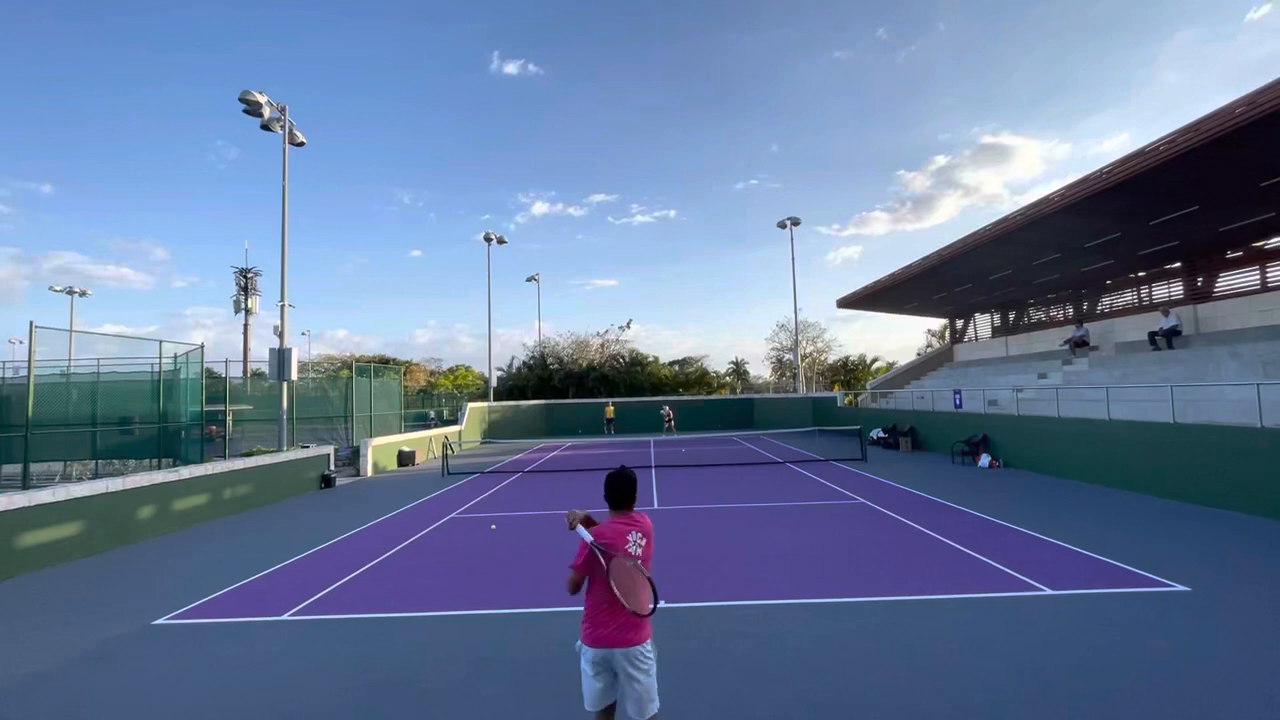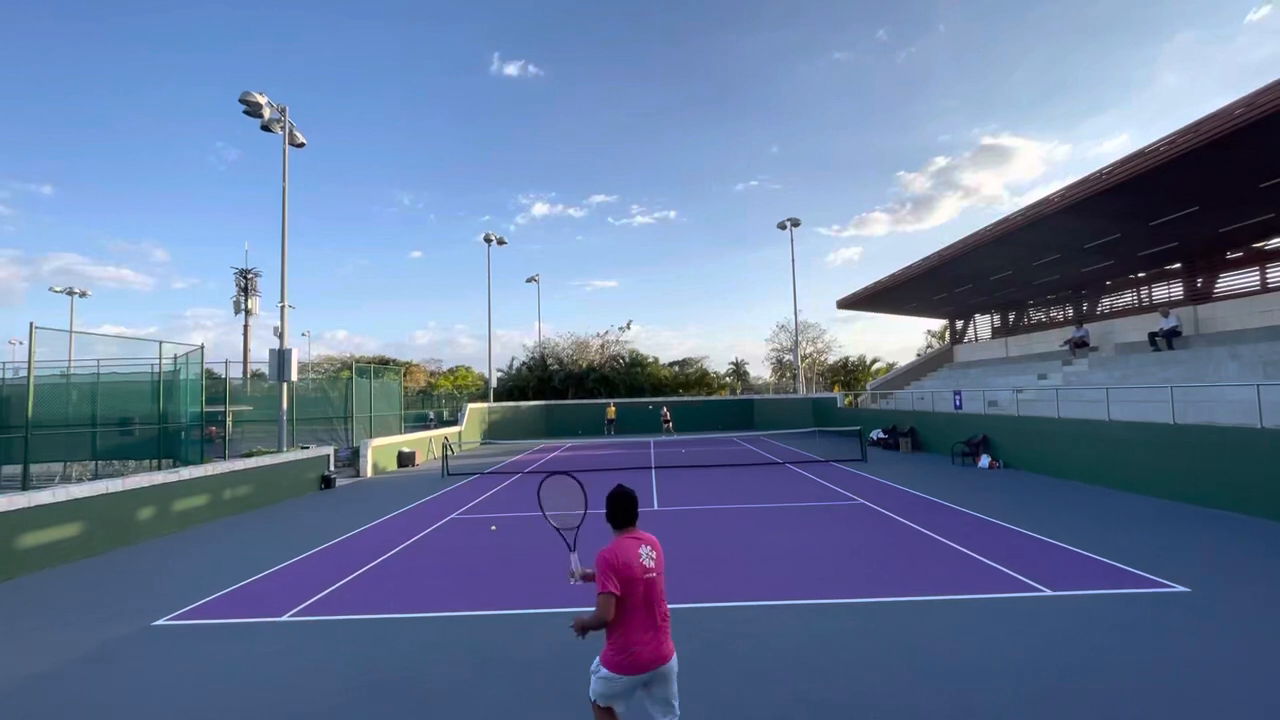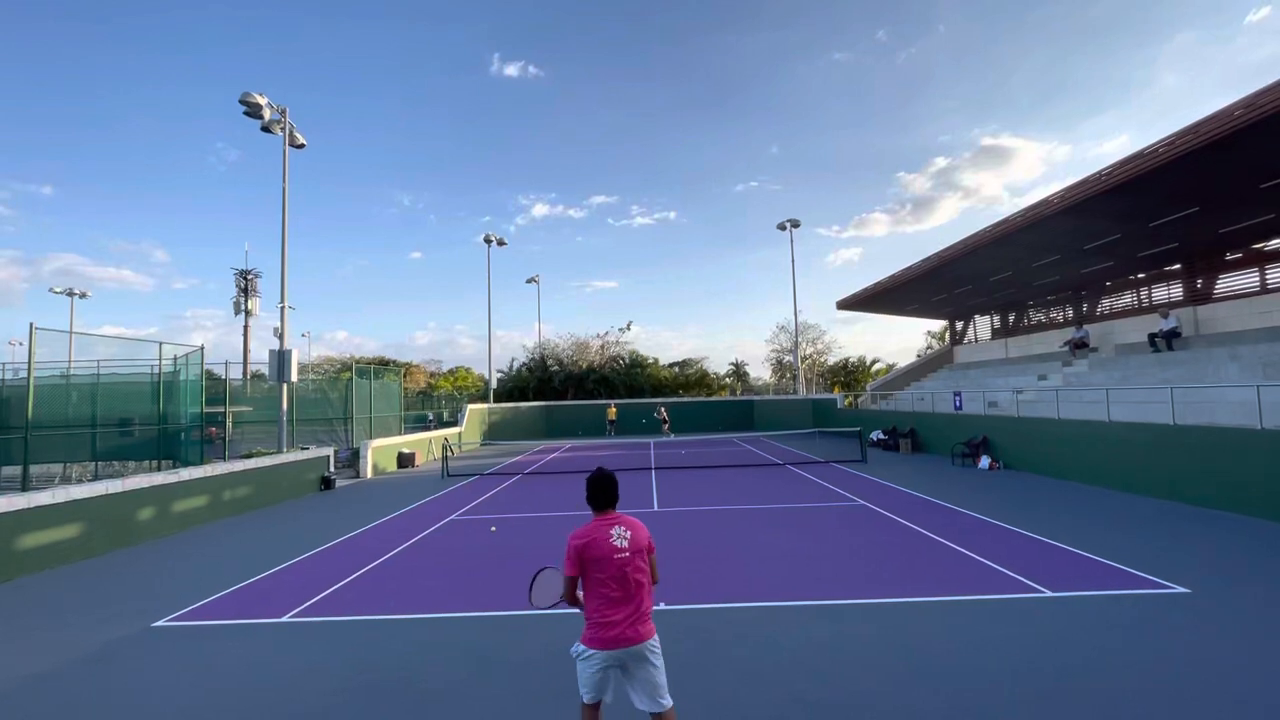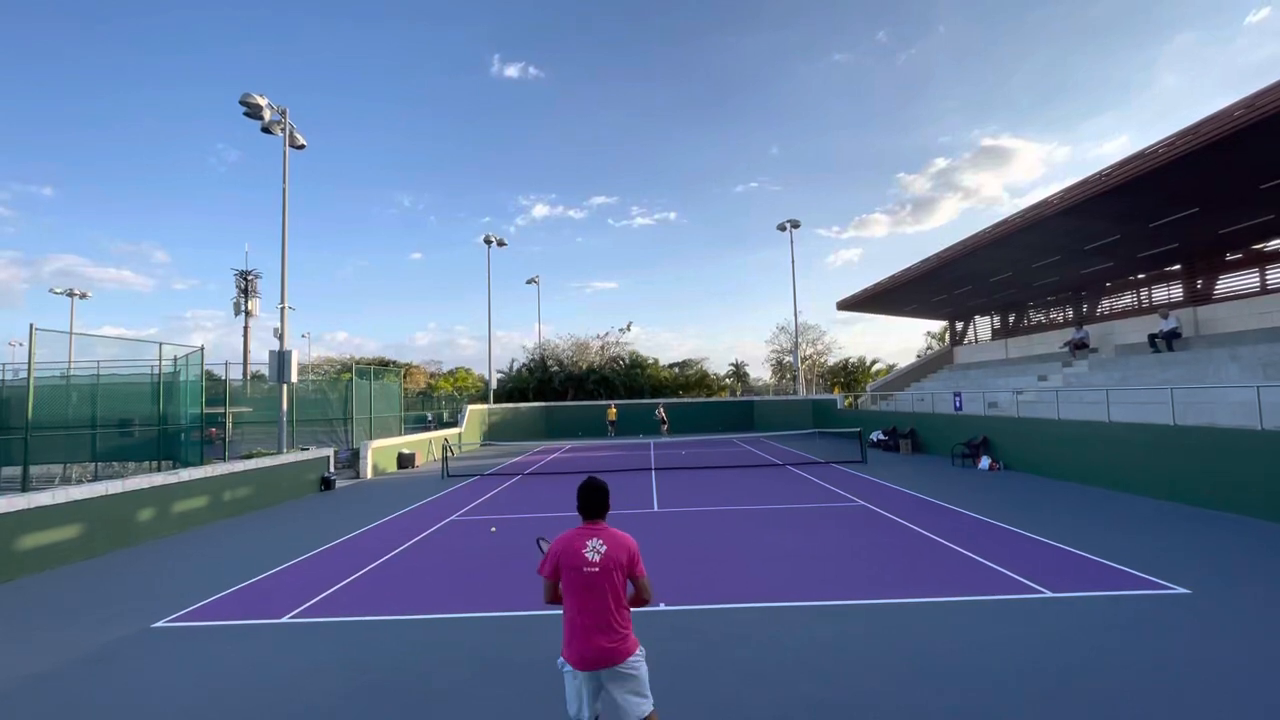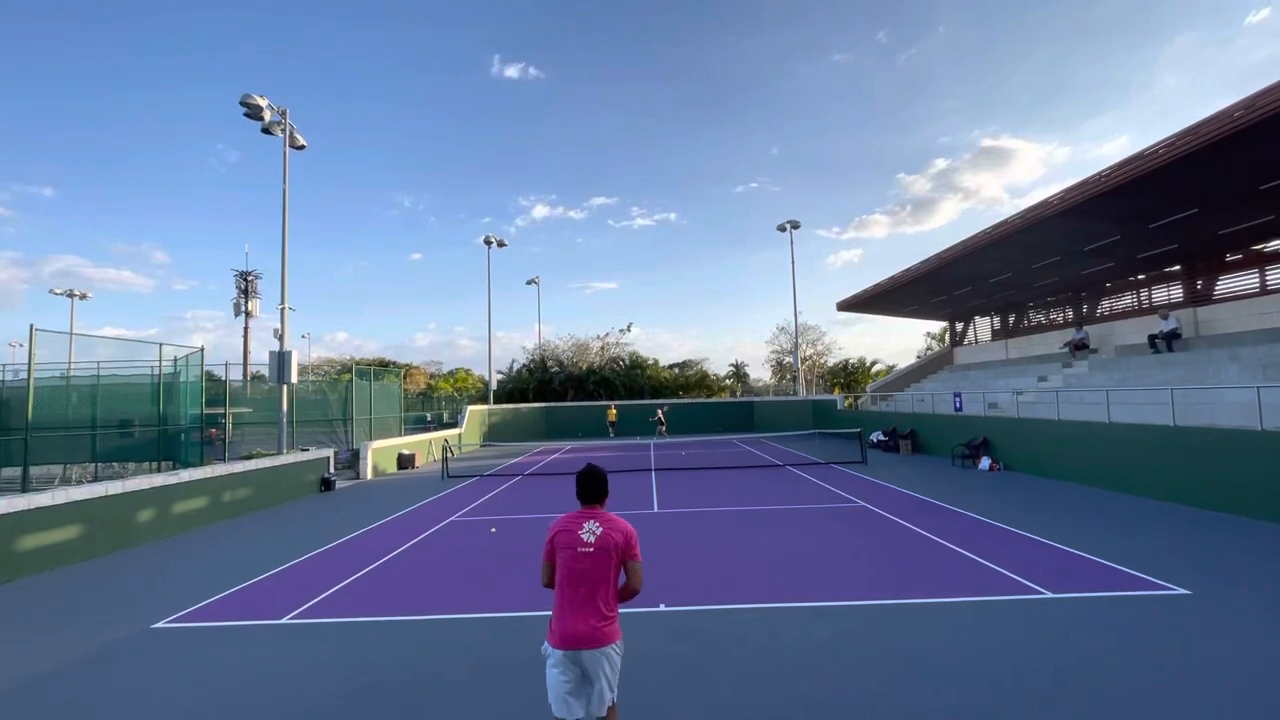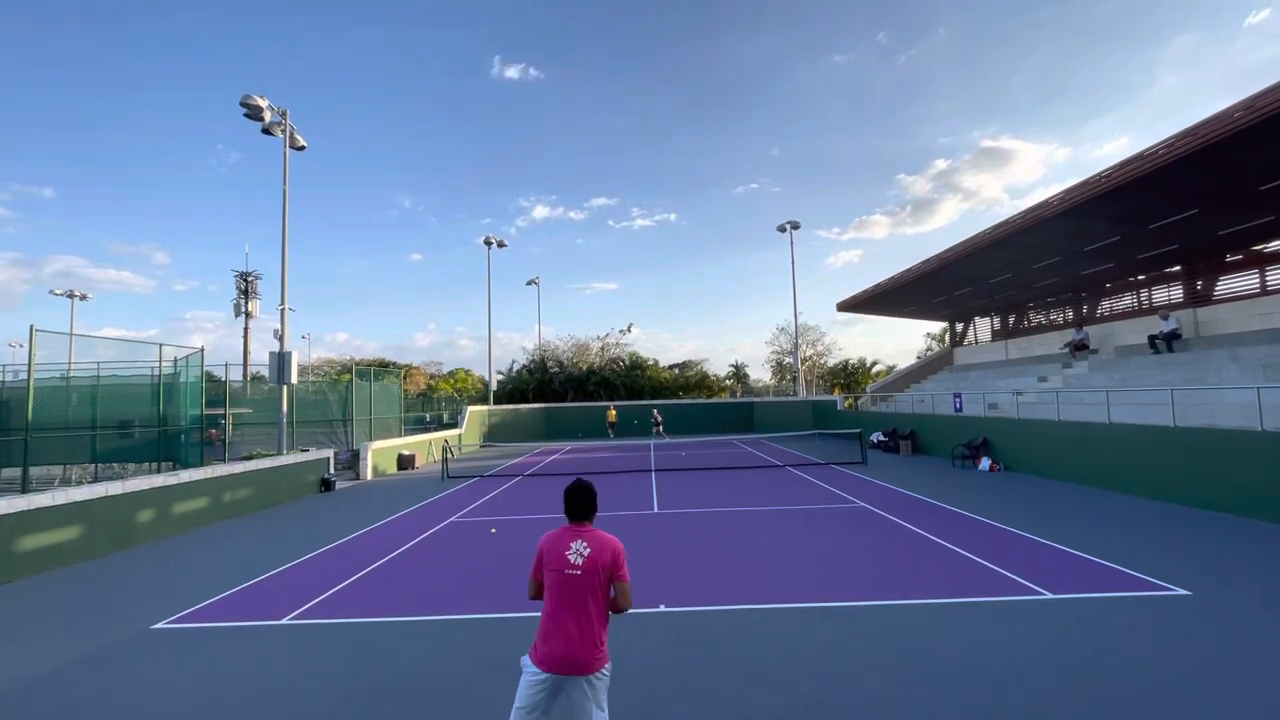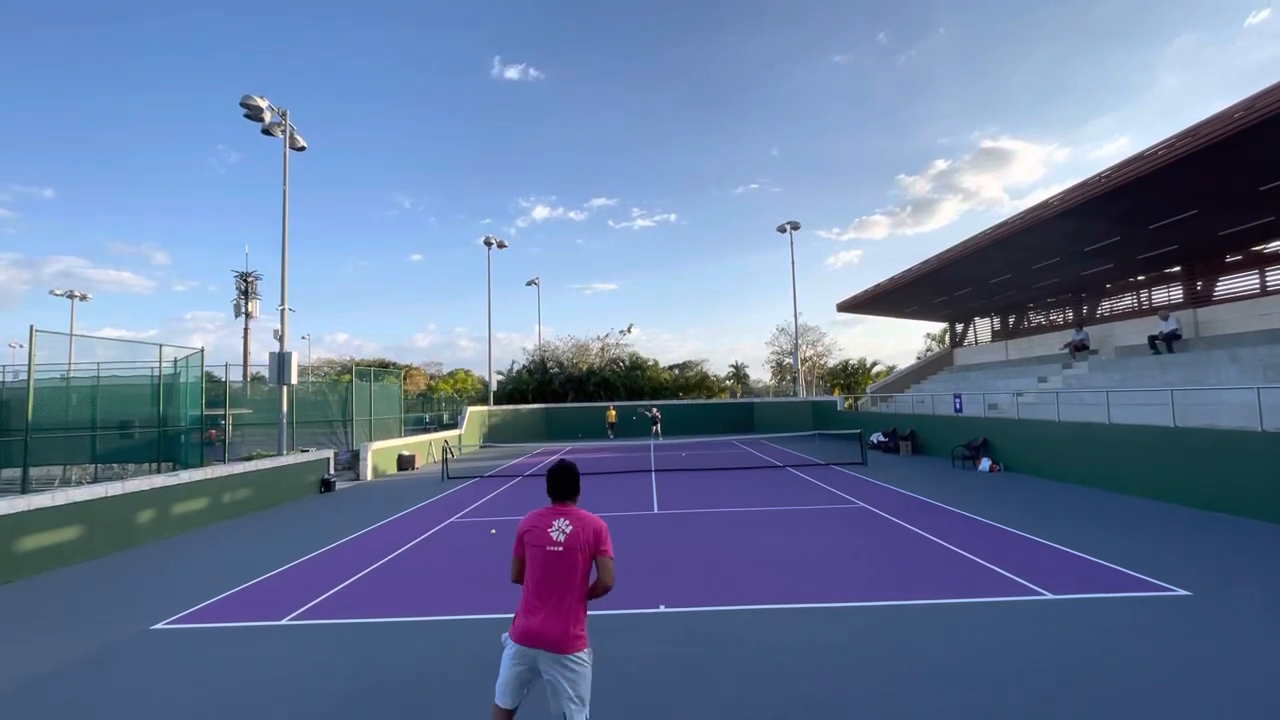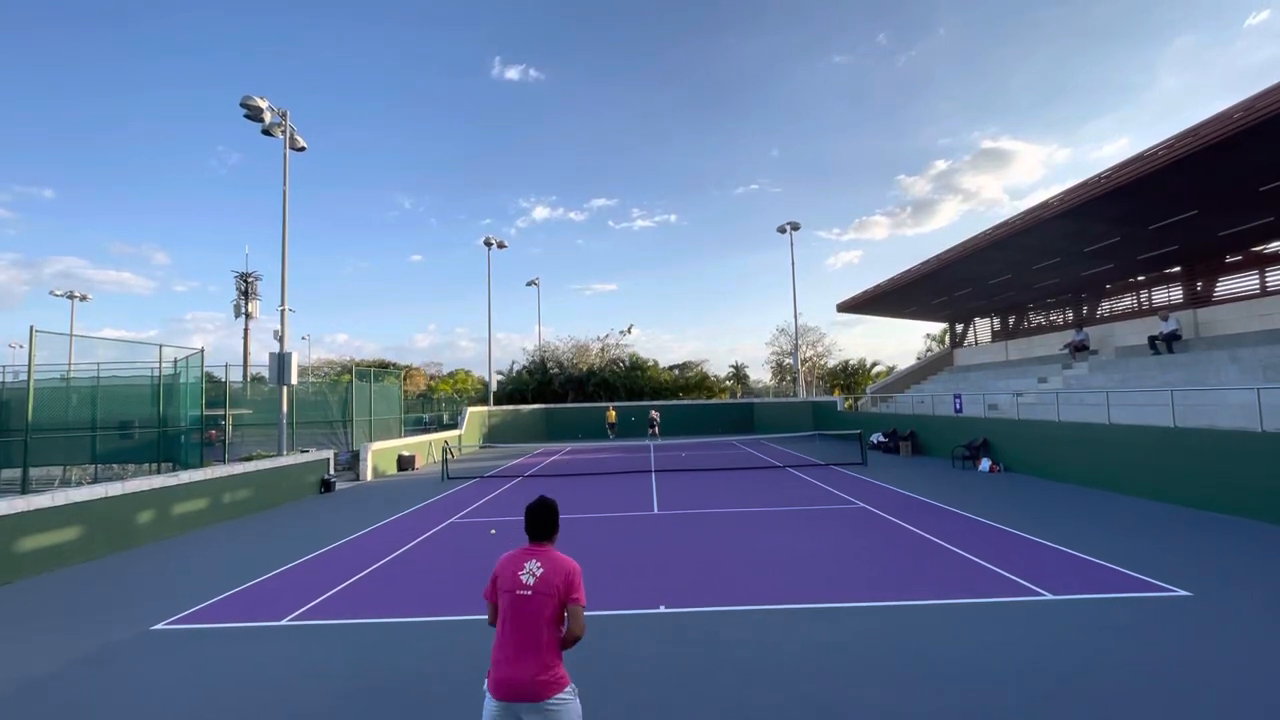
dt=0.2s
person 1, frame 1
left shoulder: (594, 537)
right shoulder: (645, 525)
left elbow: (572, 588)
right wrist: (585, 518)
left hip: (595, 639)
right hip: (634, 640)
person 1, frame 2
left shoulder: (608, 557)
right shoulder: (653, 544)
left elbow: (606, 616)
left wrist: (582, 623)
right wrist: (593, 575)
left hip: (622, 661)
right hip: (663, 656)
person 1, frame 3
left shoulder: (579, 539)
right shoulder: (639, 528)
left elbow: (568, 595)
right elbow: (653, 578)
left wrist: (576, 600)
left hip: (600, 642)
right hip: (642, 636)
person 1, frame 4
left shoulder: (559, 545)
right shoulder: (626, 543)
left elbow: (549, 597)
right elbow: (644, 597)
left hip: (579, 656)
right hip: (622, 652)
person 1, frame 5
left shoulder: (558, 527)
right shoulder: (624, 529)
left elbow: (547, 580)
right elbow: (635, 586)
left hip: (563, 638)
right hip: (603, 637)
person 1, frame 6
left shoulder: (547, 542)
right shoulder: (612, 546)
left elbow: (534, 593)
right elbow: (623, 603)
left hip: (545, 658)
right hip: (590, 660)
person 1, frame 7
left shoulder: (528, 523)
right shoulder: (595, 526)
left elbow: (516, 576)
right elbow: (606, 582)
left hip: (524, 637)
right hip: (568, 642)
person 1, frame 8
left shoulder: (504, 563)
right shoulder: (568, 569)
right elbow: (577, 632)
right wrist: (555, 643)
left hip: (502, 683)
right hip: (546, 686)
